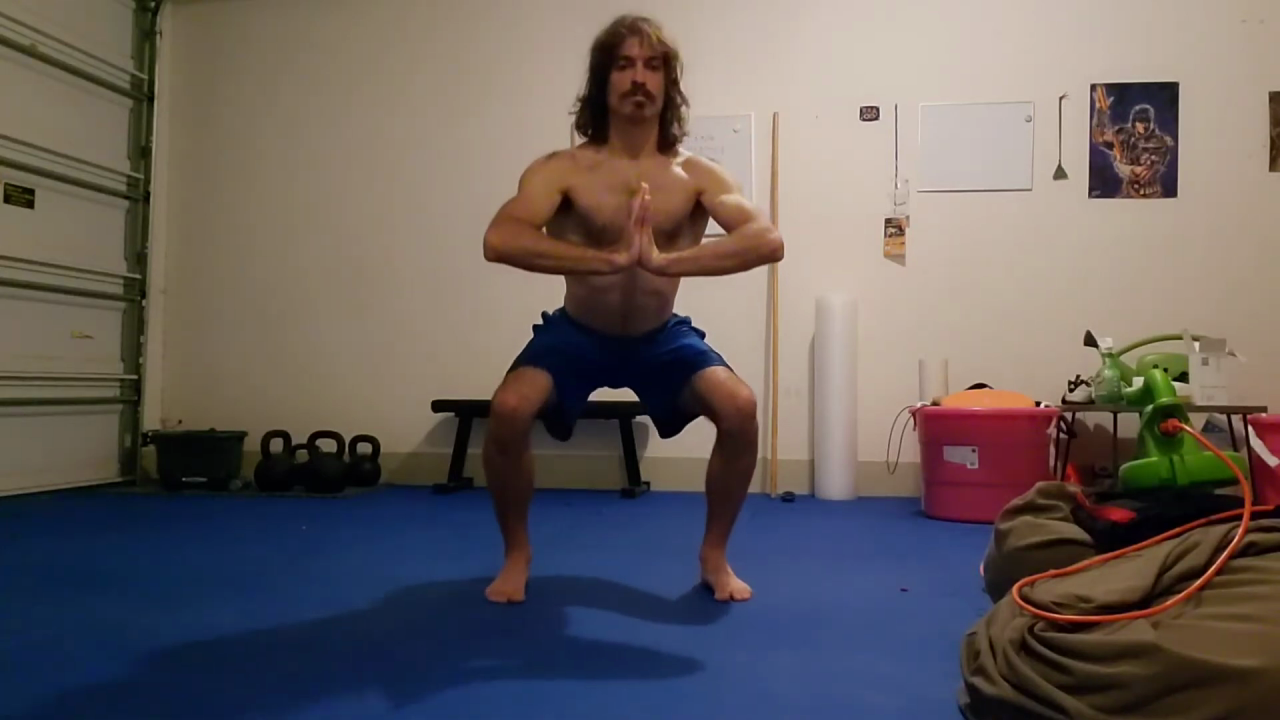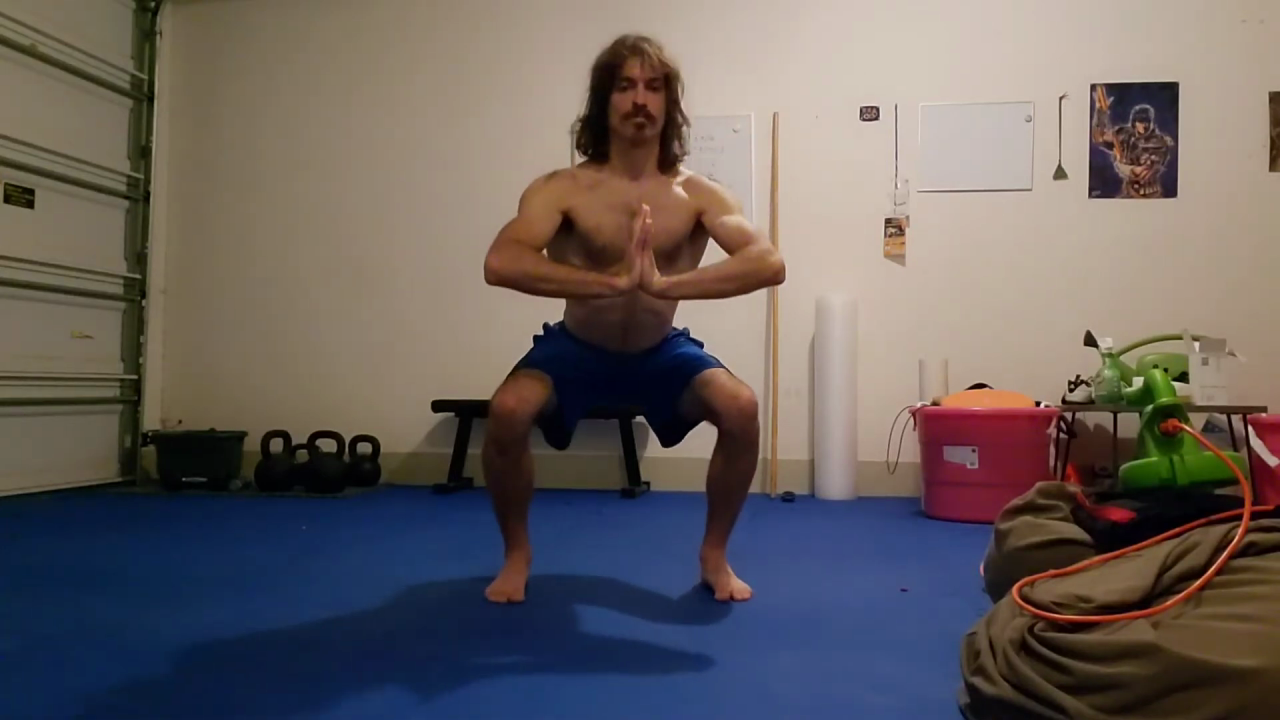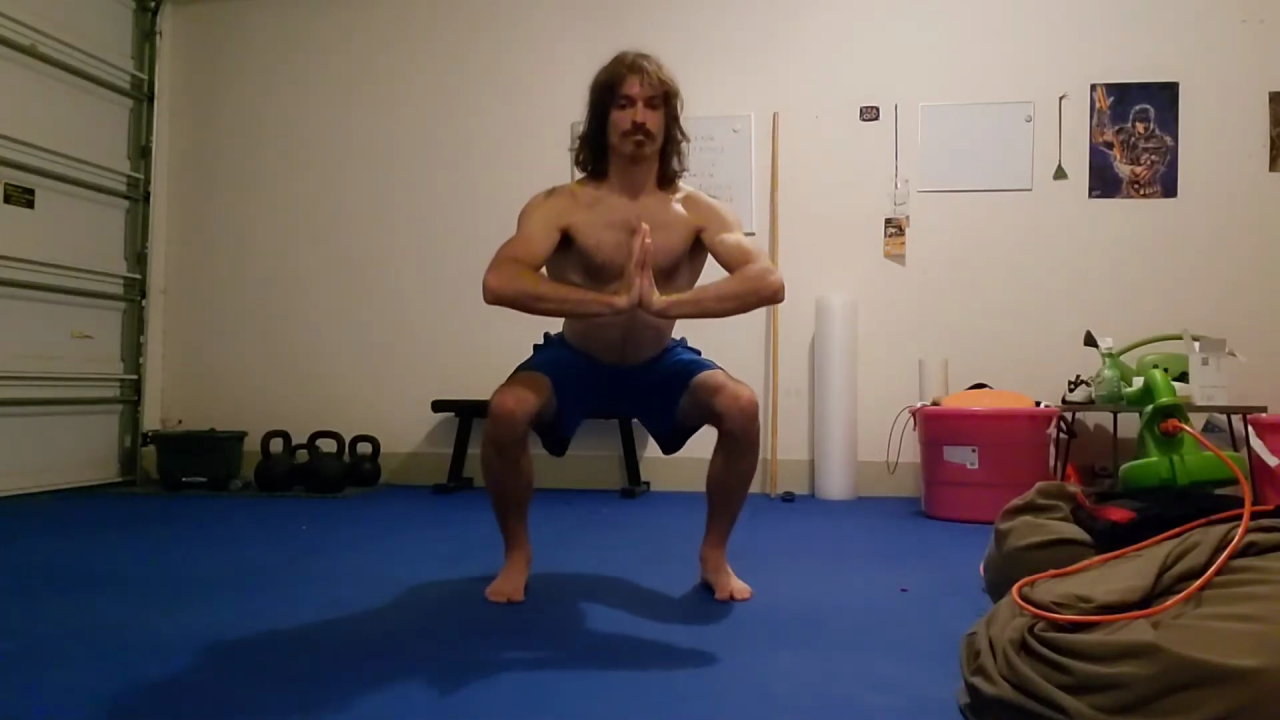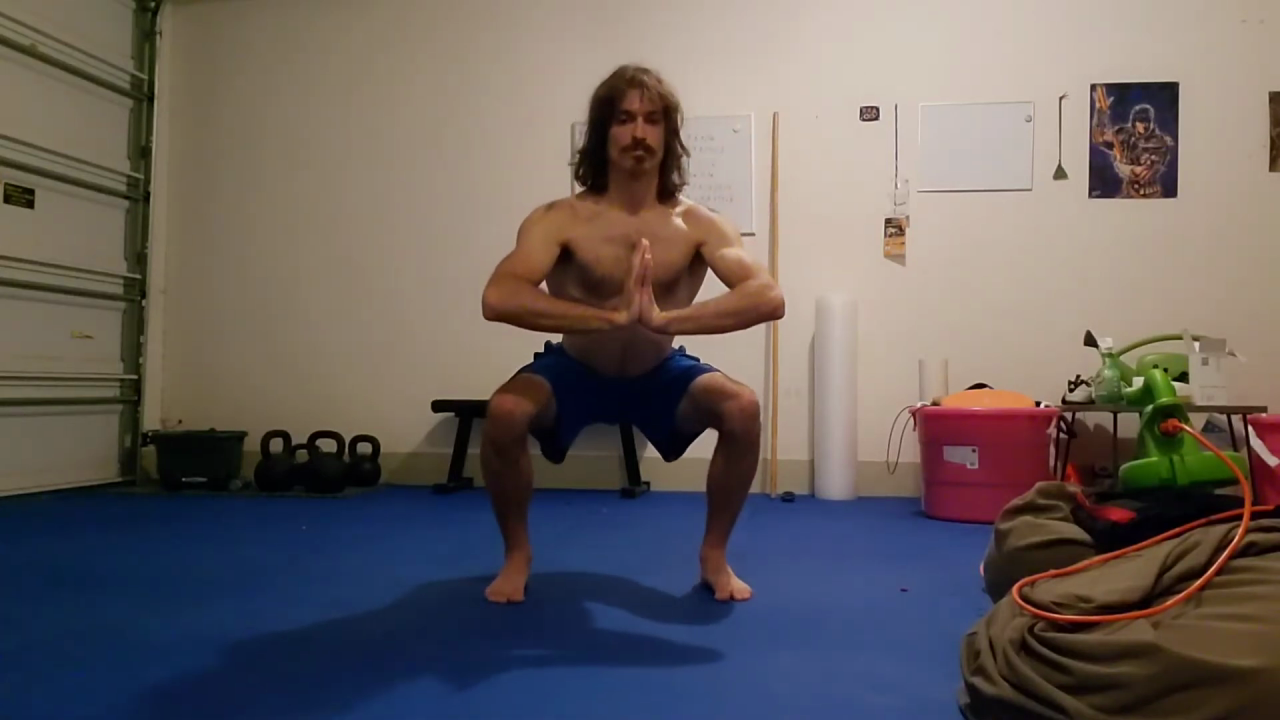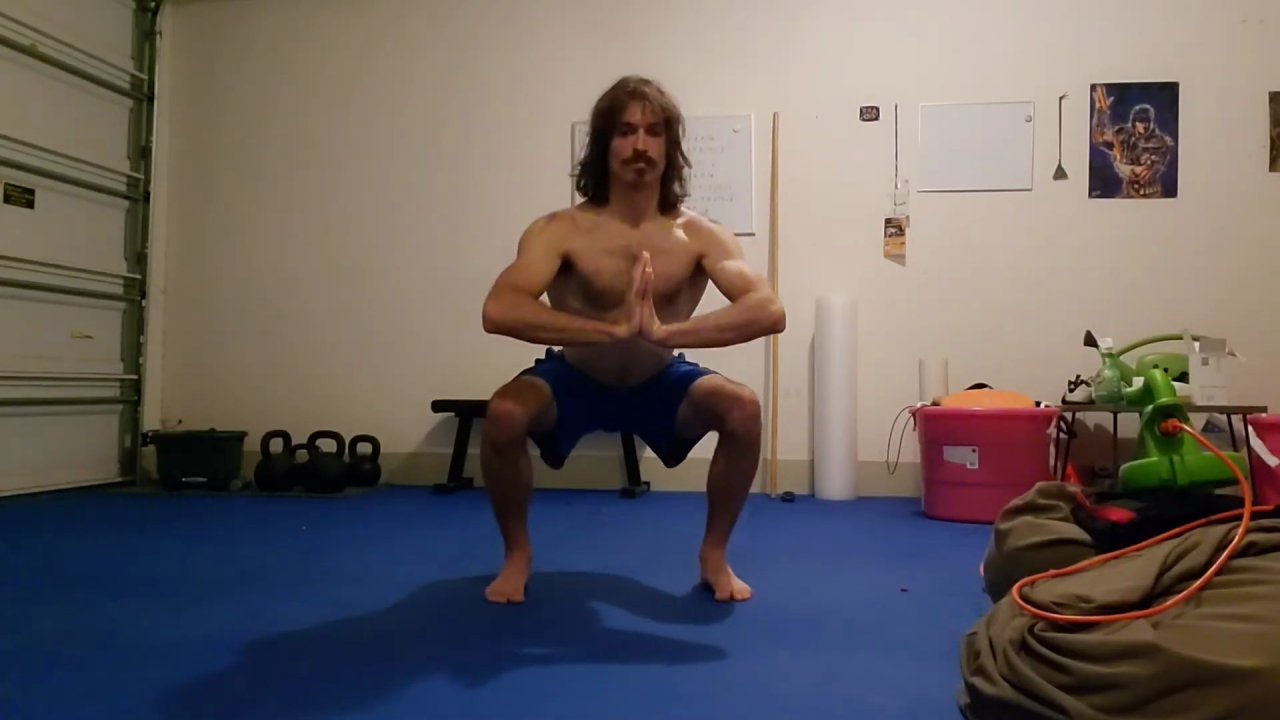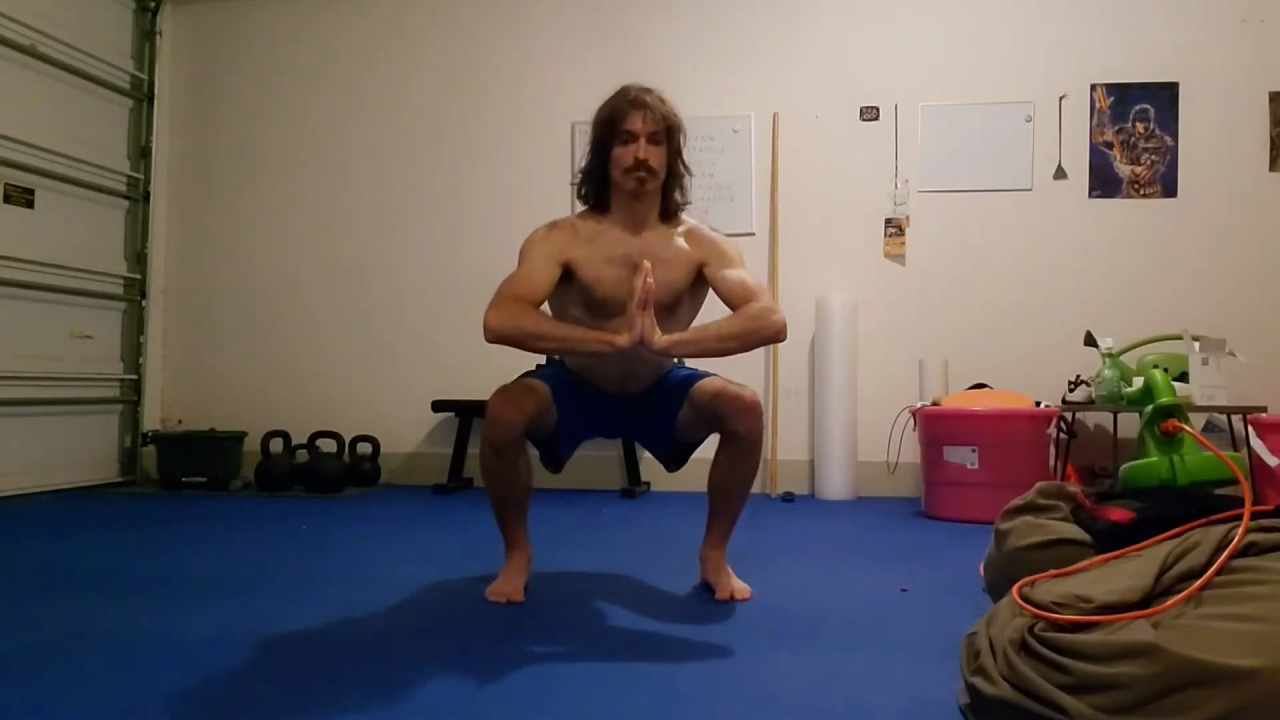
dt=0.3s
person 1, frame 1
left shoulder: (697, 175)
right shoulder: (561, 170)
left elbow: (768, 242)
right elbow: (499, 241)
left wrist: (665, 261)
right wrist: (612, 258)
left hip: (661, 336)
right hip: (575, 334)
left knee: (739, 408)
right knee: (509, 410)
left ankle: (714, 554)
right ankle: (517, 553)
person 1, frame 2
left shoulder: (699, 194)
right shoulder: (560, 189)
left elbow: (770, 263)
right elbow: (500, 264)
left wrist: (666, 284)
right wrist: (615, 282)
left hip: (661, 351)
right hip: (575, 348)
left knee: (740, 409)
right knee: (508, 411)
left ankle: (714, 554)
right ankle: (517, 553)
person 1, frame 3
left shoulder: (698, 211)
right shoulder: (559, 206)
left elbow: (769, 283)
right elbow: (499, 283)
left wrist: (666, 303)
right wrist: (613, 300)
left hip: (659, 363)
right hip: (574, 360)
left knee: (740, 408)
right knee: (506, 411)
left ankle: (714, 554)
right ankle: (517, 552)
person 1, frame 4
left shoulder: (698, 224)
right shoulder: (559, 220)
left elbow: (768, 298)
right elbow: (498, 299)
left wrist: (664, 319)
right wrist: (613, 317)
left hip: (659, 374)
right hip: (575, 371)
left knee: (741, 408)
right knee: (505, 412)
left ankle: (714, 554)
right ankle: (517, 553)
person 1, frame 5
left shoulder: (700, 236)
right shoulder: (560, 231)
left elbow: (769, 312)
right elbow: (498, 311)
left wrist: (665, 333)
right wrist: (612, 329)
left hip: (659, 383)
right hip: (575, 379)
left knee: (742, 409)
right knee: (504, 412)
left ankle: (714, 554)
right ankle: (517, 553)
person 1, frame 6
left shoulder: (701, 244)
right shoulder: (561, 239)
left elbow: (771, 321)
right elbow: (499, 321)
left wrist: (666, 341)
right wrist: (615, 339)
left hip: (660, 389)
right hip: (575, 386)
left knee: (743, 410)
right knee: (505, 413)
left ankle: (714, 554)
right ankle: (517, 553)
